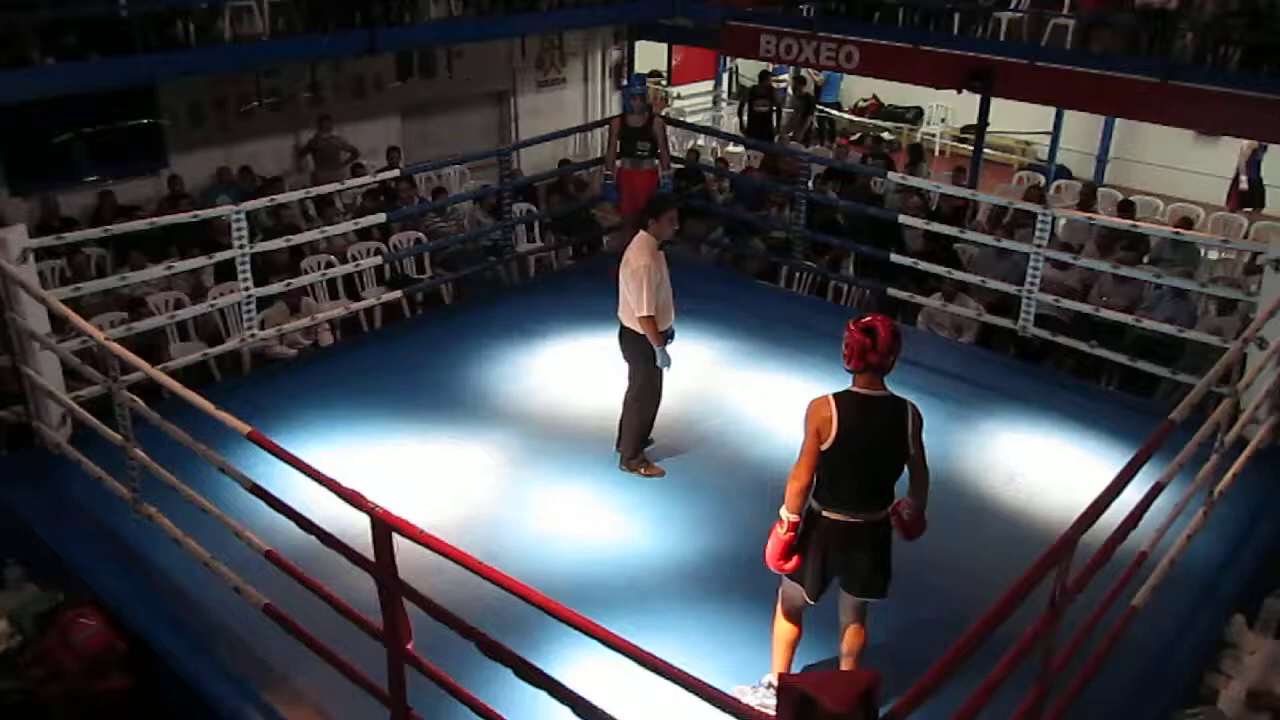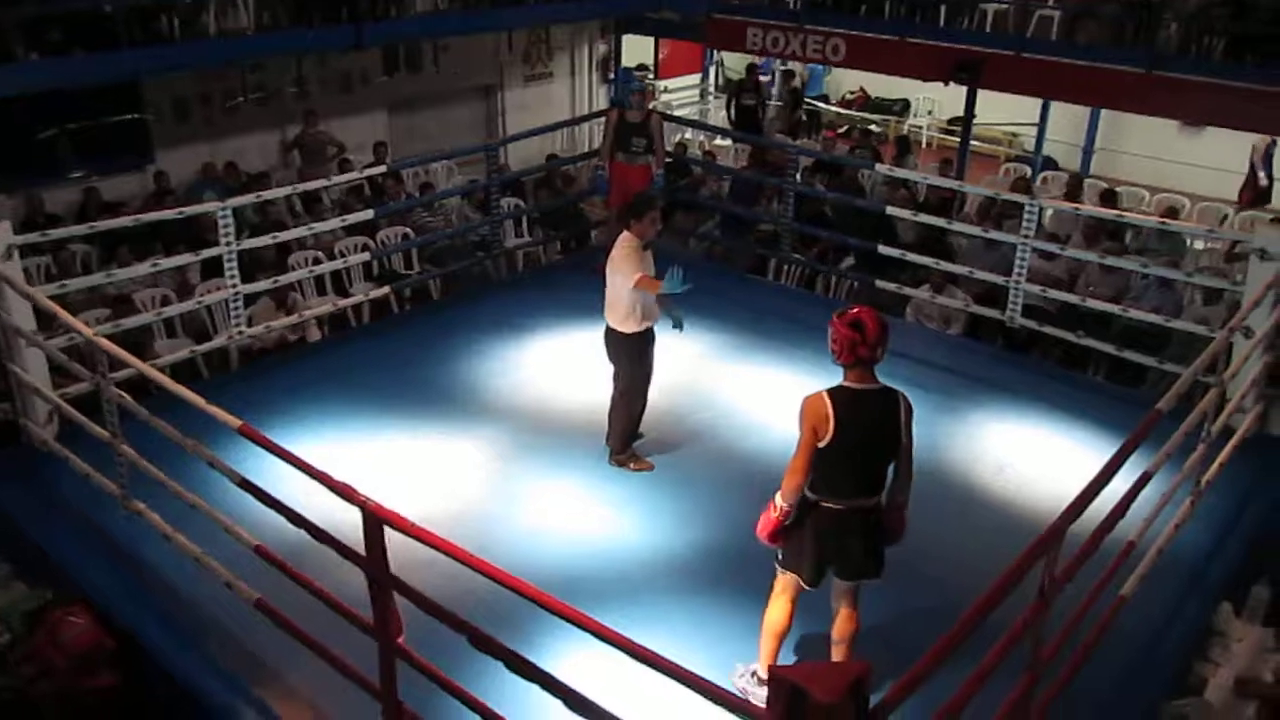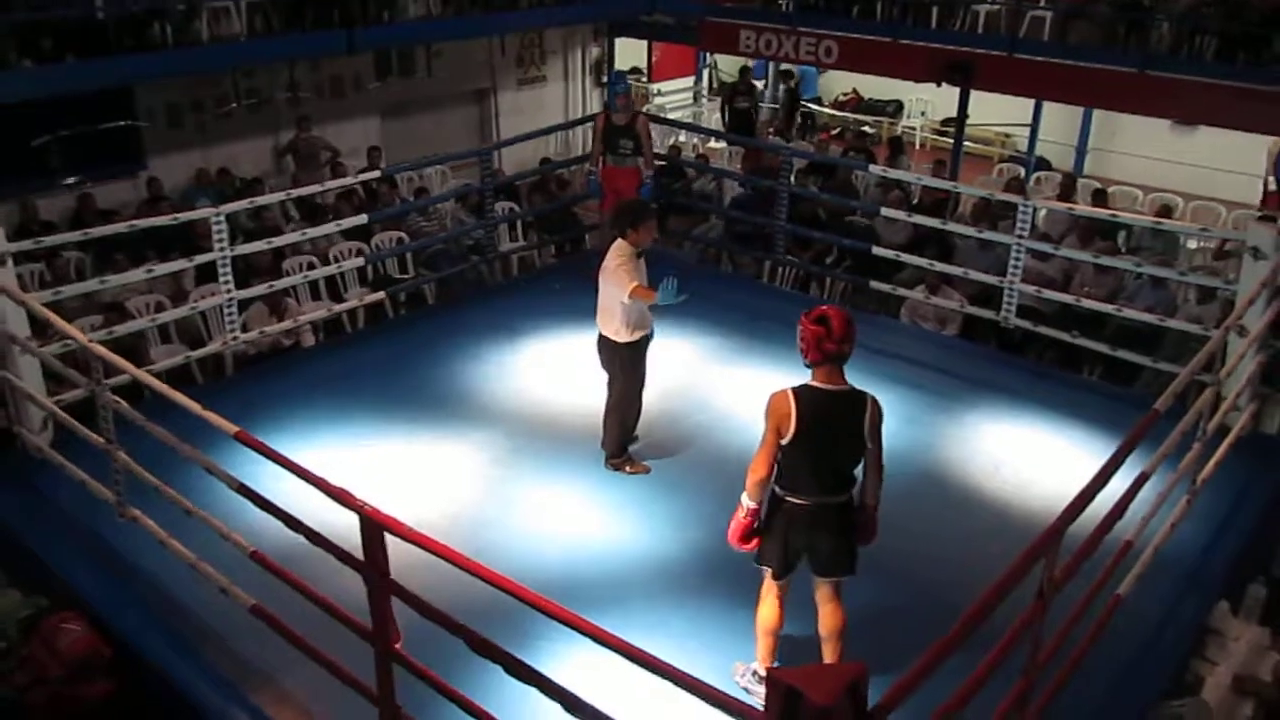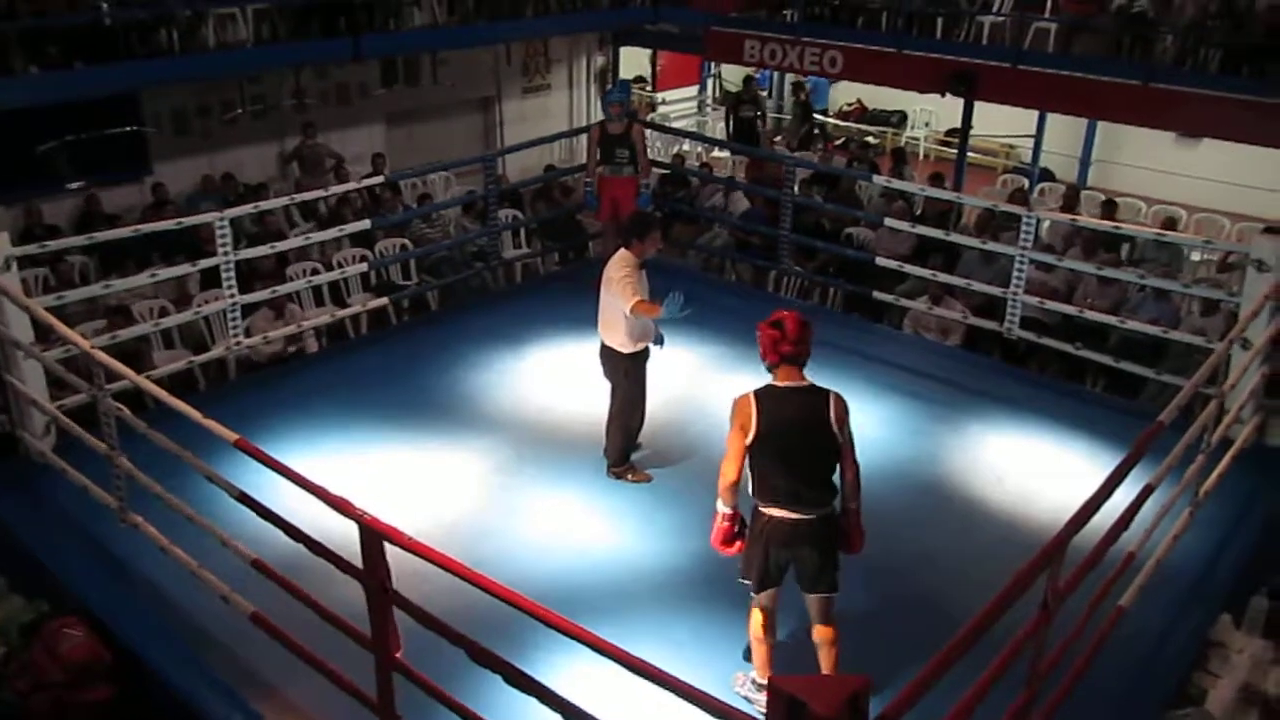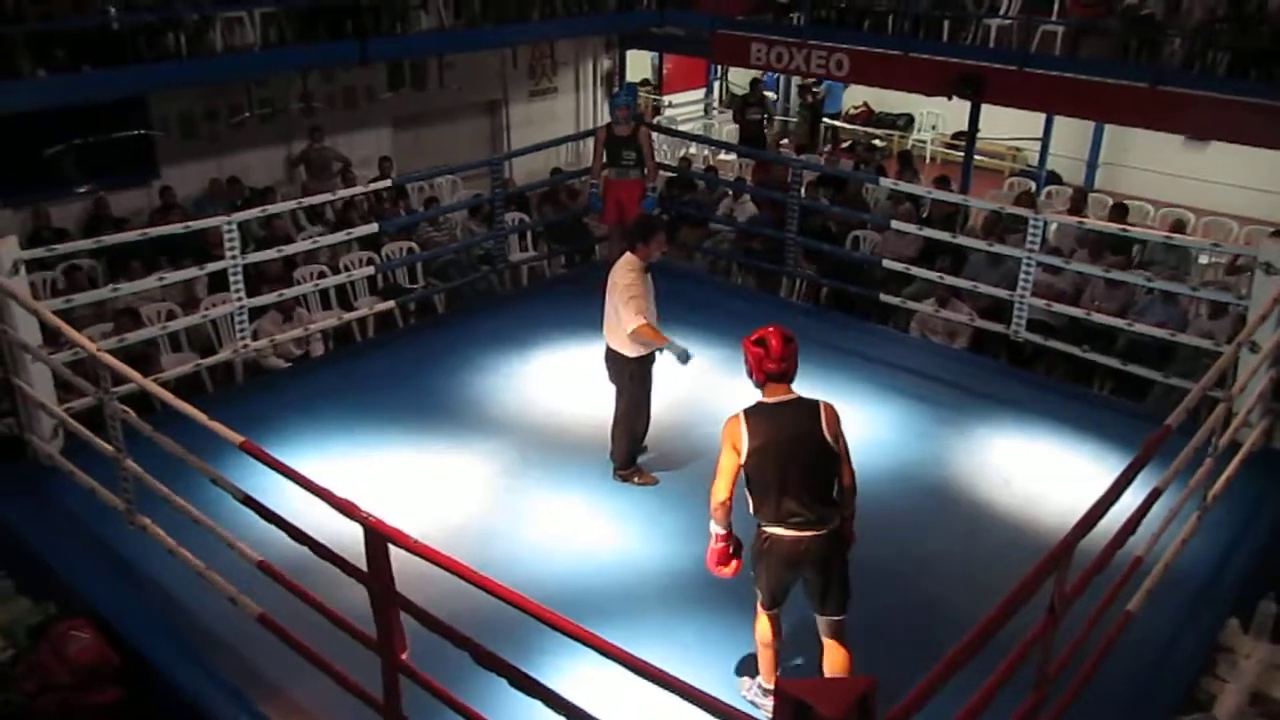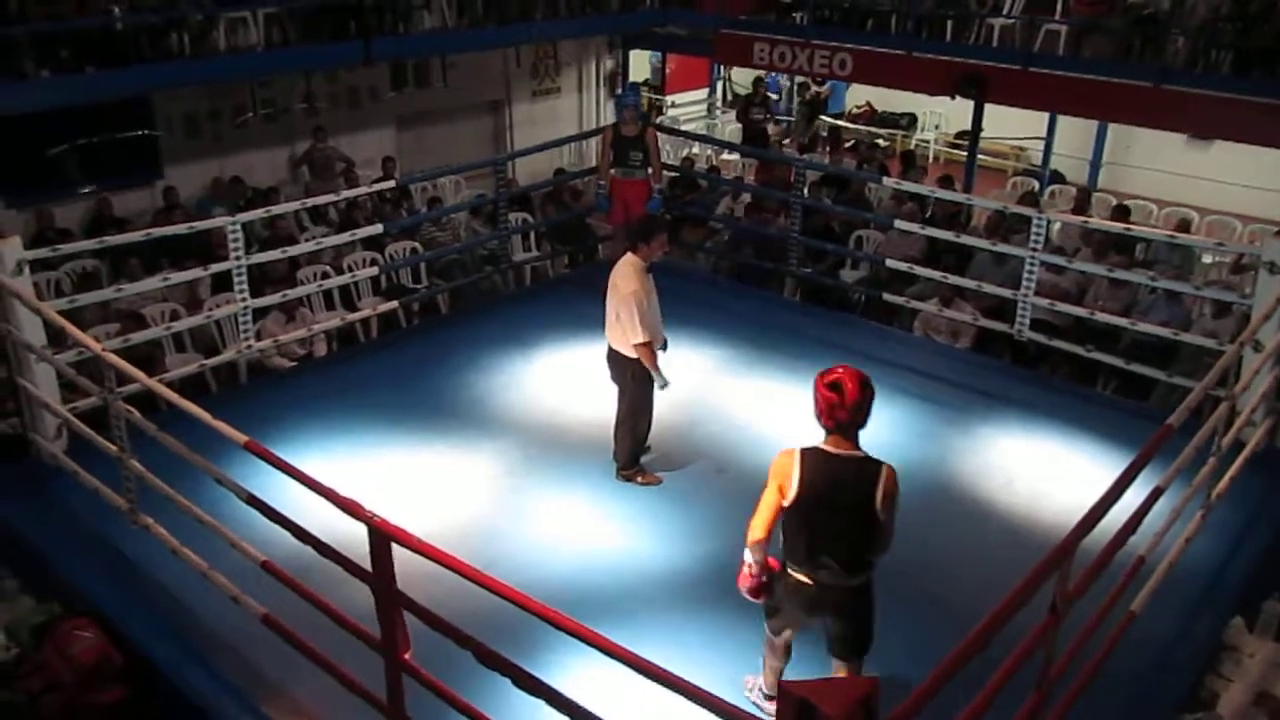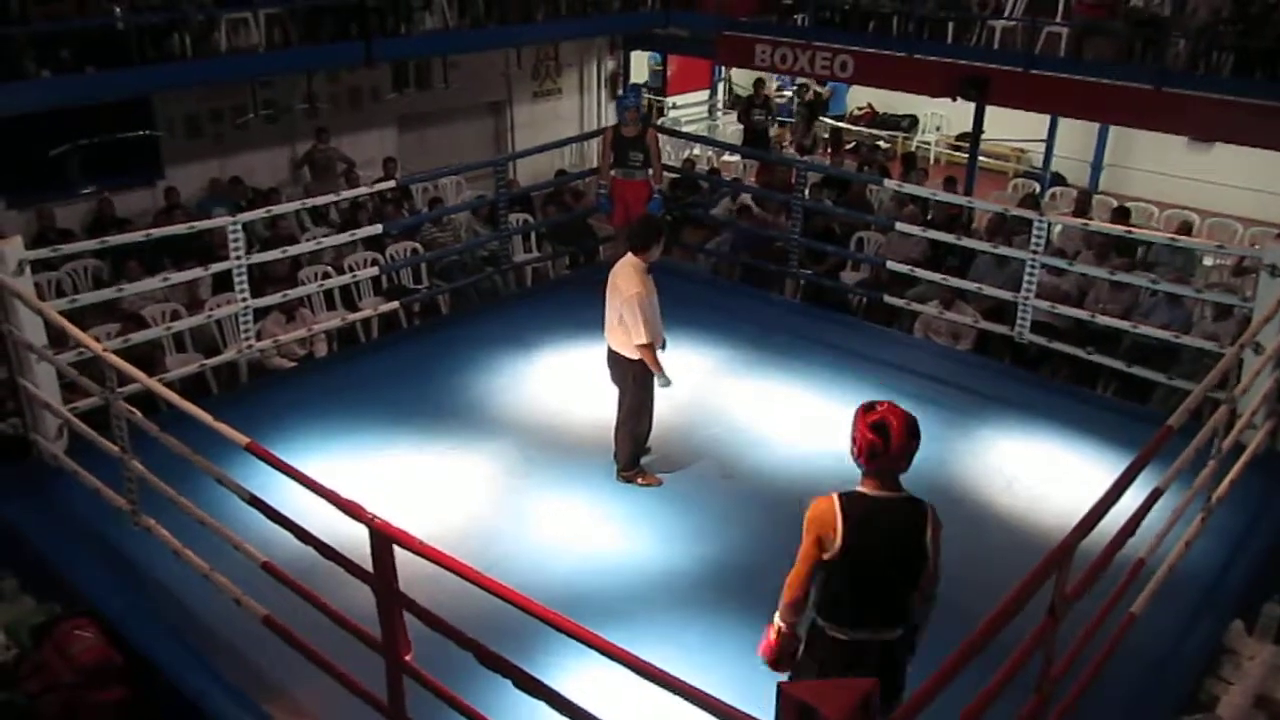
dt=0.4s
person 1, frame 1
left shoulder: (824, 409)
right shoulder: (908, 415)
left elbow: (802, 478)
right elbow: (919, 476)
left wrist: (787, 524)
right wrist: (915, 509)
left hip: (825, 526)
right hip: (872, 531)
left knee: (790, 605)
right knee: (855, 615)
left ankle: (774, 688)
person 1, frame 2
left shoulder: (819, 405)
right shoulder: (900, 406)
left elbow: (798, 473)
right elbow: (903, 471)
left wrist: (781, 507)
right wrist: (895, 510)
left hip: (819, 516)
right hip: (865, 518)
left knee: (784, 592)
right knee: (846, 601)
left ankle: (762, 677)
person 1, frame 3
left shoulder: (783, 403)
right shoulder: (868, 407)
left elbow: (762, 469)
right elbow: (873, 471)
left wrist: (748, 507)
right wrist: (868, 510)
left hip: (789, 511)
right hip: (837, 513)
left knee: (772, 593)
right knee: (829, 597)
left ankle: (762, 675)
person 1, frame 4
left shoulder: (747, 406)
right shoulder: (833, 403)
left elbow: (729, 477)
right elbow: (850, 472)
left wrist: (726, 513)
right wrist: (851, 515)
left hip: (771, 524)
right hip: (820, 523)
left knee: (762, 604)
right knee: (822, 610)
left ankle: (762, 685)
person 1, frame 5
left shoulder: (739, 426)
right shoulder: (825, 415)
left elbow: (721, 497)
right elbow: (847, 484)
left wrist: (721, 534)
right wrist: (846, 523)
left hip: (774, 541)
right hip: (825, 540)
left knee: (768, 612)
right knee: (832, 633)
person 1, frame 6
left shoulder: (789, 464)
right shoulder: (884, 477)
left elbow: (758, 535)
right elbow: (881, 545)
left wrist: (753, 563)
left hip: (797, 585)
right hip: (852, 591)
left knee: (777, 638)
right knee: (850, 672)
person 1, frame 7
left shoulder: (825, 512)
right shoulder: (926, 519)
left elbow: (797, 589)
right elbow: (926, 594)
left wrist: (782, 628)
right wrist: (910, 633)
left hip: (830, 646)
right hip: (888, 651)
person 2, frame 1
left shoulder: (648, 245)
right shoulder: (643, 260)
right elbow: (644, 313)
left wrist: (667, 325)
right wrist: (659, 349)
left hip: (646, 333)
right hip: (641, 337)
left knee: (641, 390)
right knee: (645, 395)
left ankle: (628, 439)
right ankle: (631, 457)
person 2, frame 2
left shoulder: (641, 245)
right shoulder: (625, 254)
right elbow: (639, 282)
left wrist: (669, 309)
right wrist: (666, 287)
left hip: (639, 330)
right hip: (627, 336)
left knee: (635, 388)
right knee: (630, 392)
left ankle: (619, 434)
right ankle: (620, 452)
person 2, frame 3
left shoulder: (631, 252)
right shoulder: (619, 263)
right elbow: (632, 292)
left wrist: (646, 322)
right wrist: (659, 298)
left hip: (630, 337)
right hip: (621, 344)
left knee: (627, 394)
right knee: (625, 398)
left ankle: (615, 437)
right ankle: (617, 456)
person 2, frame 4
left shoulder: (629, 261)
right shoulder: (622, 273)
right elbow: (634, 305)
left wrist: (652, 328)
right wrist: (663, 312)
left hip: (628, 346)
right hip: (624, 353)
left knee: (625, 403)
right knee: (629, 407)
left ankle: (618, 445)
right ankle: (619, 464)
person 2, frame 5
left shoulder: (633, 264)
right shoulder: (629, 279)
right elbow: (637, 326)
left wrist: (661, 340)
right wrist: (671, 345)
left hip: (630, 353)
right hip: (629, 358)
left knee: (629, 407)
right knee: (633, 411)
left ankle: (624, 448)
right ankle: (625, 467)
person 2, frame 6
left shoulder: (631, 264)
right shoulder: (632, 285)
right elbow: (639, 340)
left wrist: (658, 334)
right wrist: (656, 373)
left hip: (626, 353)
right hip: (631, 358)
left knee: (632, 408)
right knee: (636, 411)
left ankle: (627, 447)
right ankle: (628, 467)
person 2, frame 7
left shoulder: (625, 265)
right shoulder: (635, 287)
right elbow: (642, 341)
left wrist: (657, 336)
right wrist: (659, 372)
left hip: (620, 351)
right hip: (632, 359)
left knee: (630, 408)
right knee: (636, 413)
left ankle: (627, 448)
right ankle: (628, 468)
person 3, frame 1
left shoulder: (656, 122)
right shoulder: (617, 123)
left elbow: (664, 152)
right elbow: (611, 153)
left wrist: (665, 179)
right wrist: (609, 180)
left hip: (648, 175)
right hip: (625, 175)
right knee: (626, 218)
person 3, frame 2
left shoulder: (653, 119)
right shoulder: (615, 115)
left elbow: (659, 149)
right elbow: (606, 144)
left wrist: (659, 178)
right wrist: (601, 171)
left hip: (641, 171)
right hip: (619, 168)
right knee: (614, 212)
person 3, frame 3
left shoulder: (639, 121)
right shoulder: (602, 120)
left elbow: (648, 152)
right elbow: (596, 149)
left wrist: (648, 180)
right wrist: (593, 176)
left hip: (631, 174)
right hip: (609, 173)
right knee: (607, 217)
person 3, frame 4
left shoulder: (635, 129)
right shoulder: (597, 130)
left elbow: (643, 161)
right elbow: (591, 161)
left wrist: (645, 189)
right wrist: (589, 188)
left hip: (628, 183)
right hip: (606, 183)
right knee: (607, 227)
person 3, frame 5
left shoulder: (642, 132)
right shoulder: (603, 132)
left elbow: (650, 164)
right elbow: (597, 163)
left wrist: (651, 192)
right wrist: (594, 191)
left hip: (634, 186)
right hip: (612, 186)
right knee: (613, 230)
person 3, frame 6
left shoulder: (648, 133)
right shoulder: (610, 132)
left elbow: (656, 165)
right elbow: (604, 163)
left wrist: (657, 194)
right wrist: (601, 191)
left hip: (640, 186)
right hip: (618, 186)
right knee: (618, 229)
person 3, frame 7
left shoulder: (649, 134)
right shoulder: (610, 133)
left elbow: (656, 165)
right elbow: (605, 164)
left wrist: (657, 194)
right wrist: (602, 191)
left hip: (640, 186)
right hip: (618, 186)
right knee: (618, 229)
